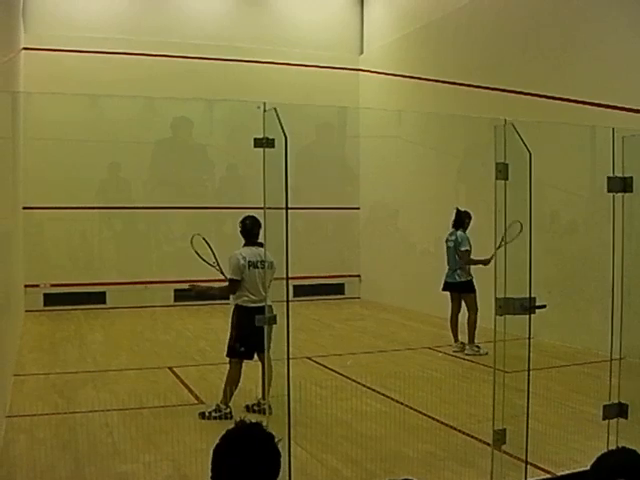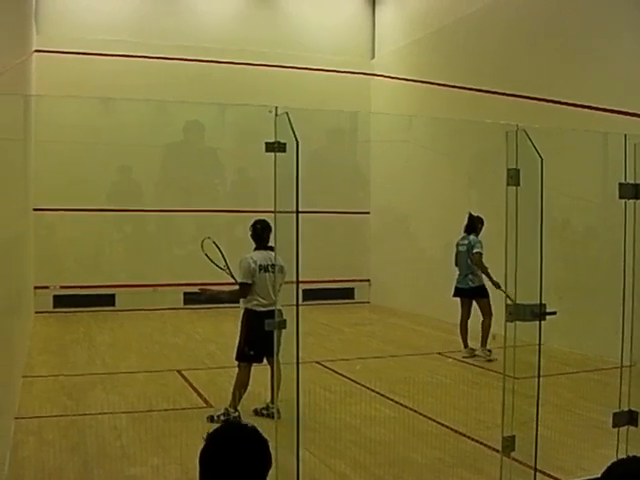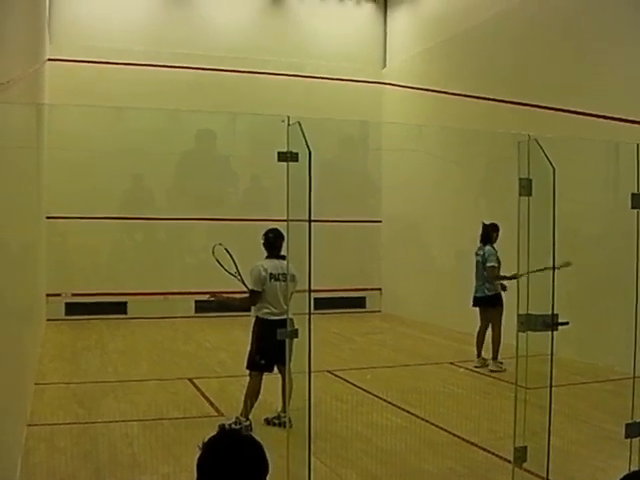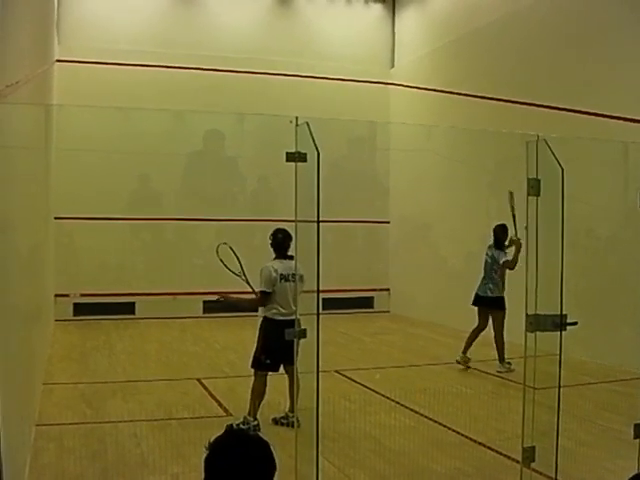
dt=0.4s
person 1, frame 1
left shoulder: (238, 257)
right shoulder: (268, 256)
left elbow: (232, 289)
right elbow: (265, 285)
left wrist: (205, 289)
left hip: (245, 312)
right hip: (263, 310)
left knee: (236, 361)
right knee: (265, 356)
left ankle: (224, 406)
right ankle: (264, 402)
person 1, frame 2
left shoulder: (249, 260)
right shoulder: (278, 260)
left elbow: (243, 293)
right elbow: (275, 289)
left wrist: (215, 293)
left hip: (255, 315)
right hip: (273, 314)
left knee: (244, 364)
right knee: (274, 361)
left ankle: (232, 410)
right ankle: (273, 406)
person 1, frame 3
left shoulder: (260, 268)
right shoulder: (290, 269)
left elbow: (253, 300)
right elbow: (287, 298)
left wrist: (225, 299)
left hip: (266, 324)
right hip: (284, 323)
left knee: (256, 373)
right knee: (285, 370)
left ankle: (244, 419)
right ankle: (284, 415)
person 1, frame 4
left shoulder: (269, 269)
right shoulder: (298, 268)
left elbow: (263, 301)
left wrist: (234, 300)
left hip: (274, 324)
right hip: (292, 323)
left knee: (260, 372)
right knee: (292, 370)
left ankle: (251, 419)
right ankle: (292, 415)
person 2, frame 1
left shoulder: (450, 236)
right shoulder: (463, 237)
right elbow: (466, 260)
right wrist: (483, 261)
left hip: (451, 278)
right hip: (463, 279)
left knee: (455, 310)
right knee: (473, 311)
left ankle: (457, 343)
right ankle: (471, 346)
person 2, frame 2
left shoulder: (460, 241)
right shoulder: (475, 241)
right elbow: (478, 262)
right wrist: (492, 279)
left hip: (462, 283)
right hip: (475, 284)
left knee: (464, 316)
right knee: (487, 315)
left ankle: (466, 349)
right ankle: (483, 348)
person 2, frame 3
left shoulder: (480, 250)
right shoulder: (491, 252)
right elbow: (493, 275)
left wrist: (499, 283)
right wrist: (509, 277)
left hip: (480, 293)
right hip: (491, 294)
left knee: (483, 326)
right knee: (496, 328)
left ankle: (479, 358)
right ankle: (494, 362)
person 2, frame 4
left shoulder: (492, 248)
right shoulder: (499, 253)
right elbow: (511, 265)
left wrist: (508, 245)
right wrist: (517, 248)
left hip: (482, 293)
right hip: (494, 296)
left knee: (480, 326)
right knee: (498, 330)
left ankle: (463, 355)
right ankle: (502, 363)
